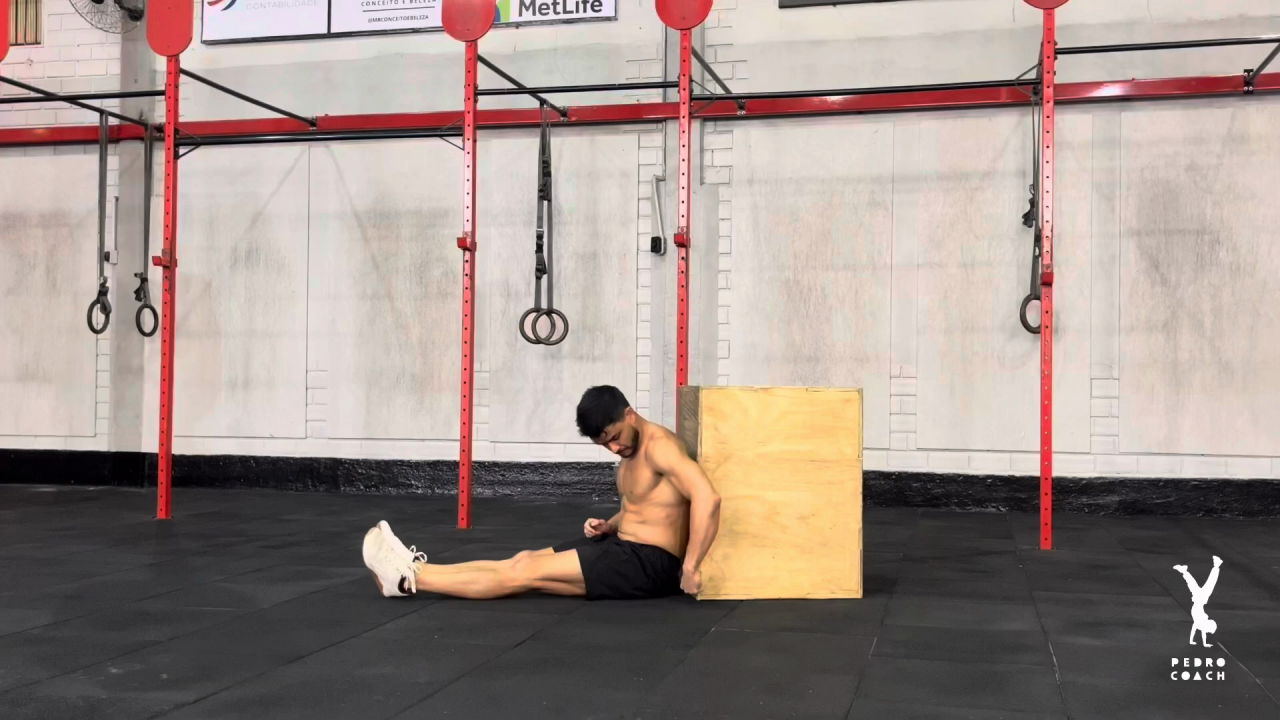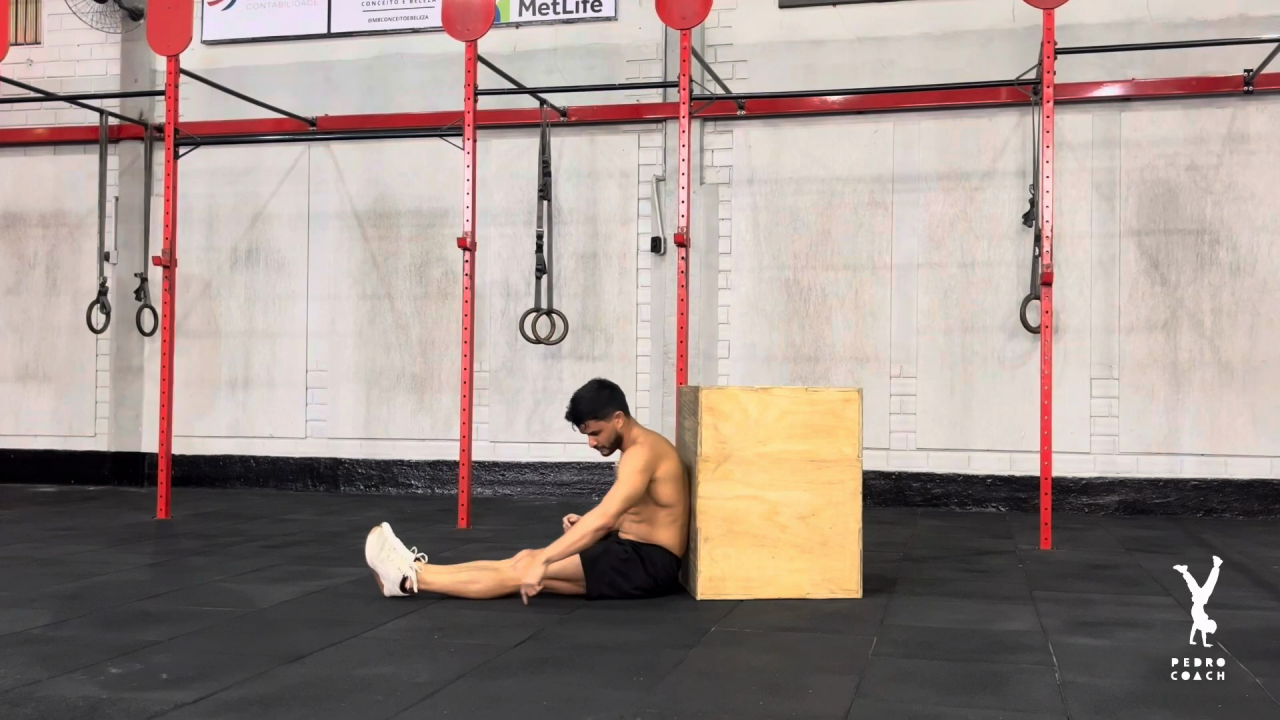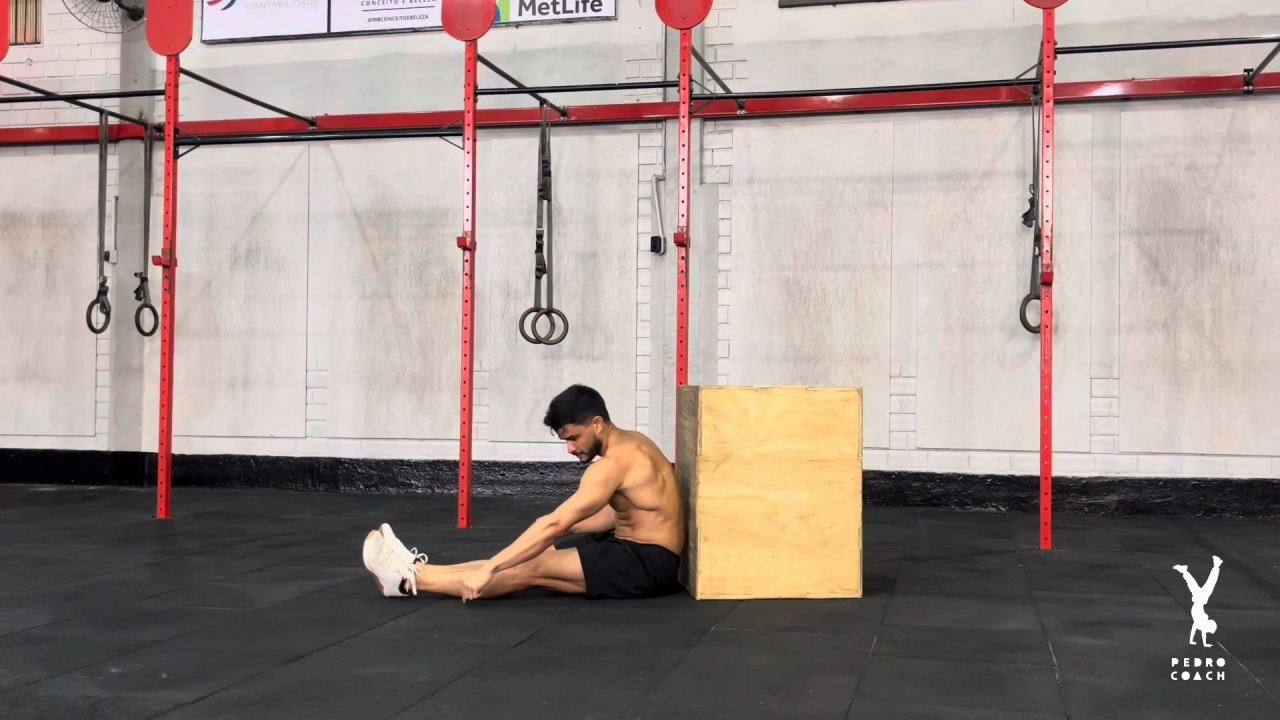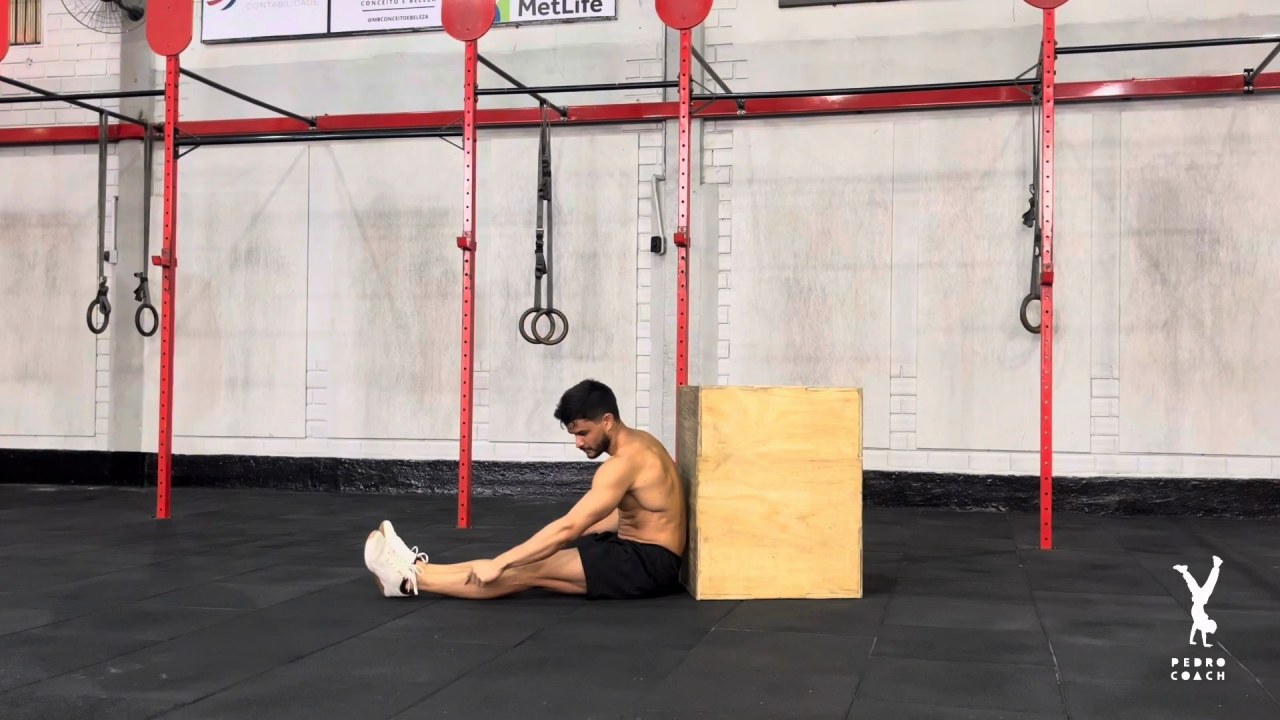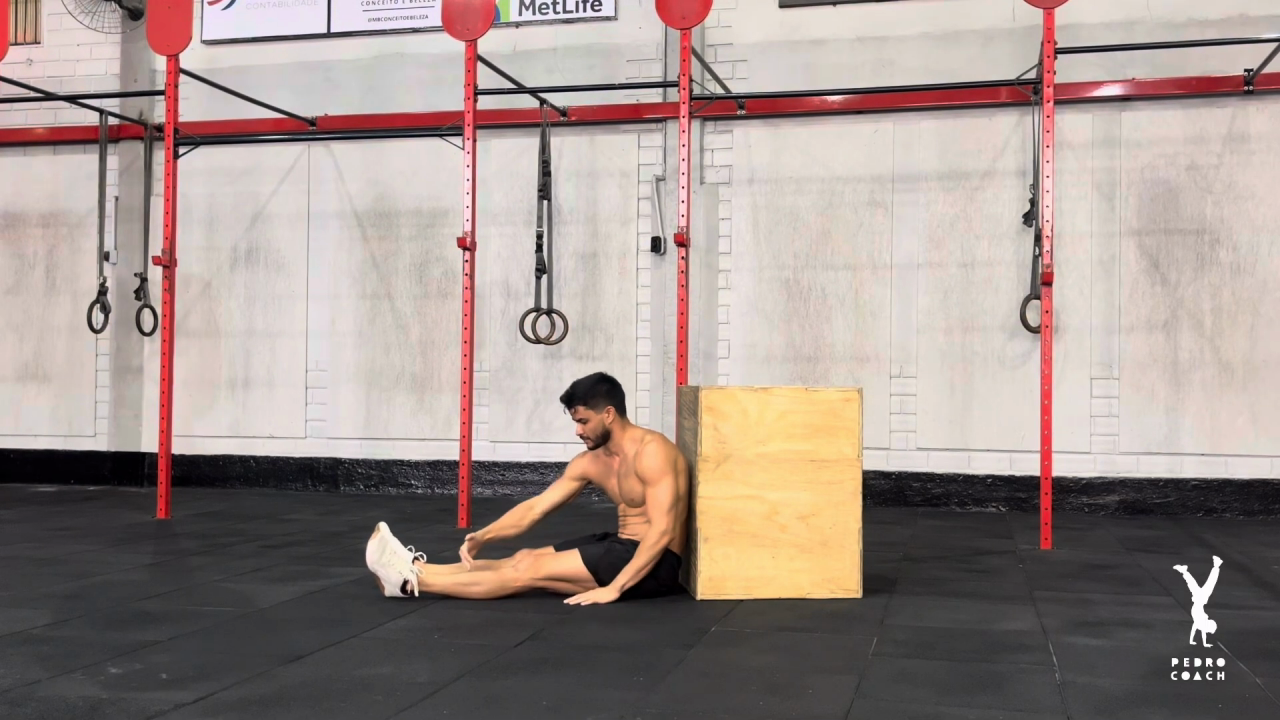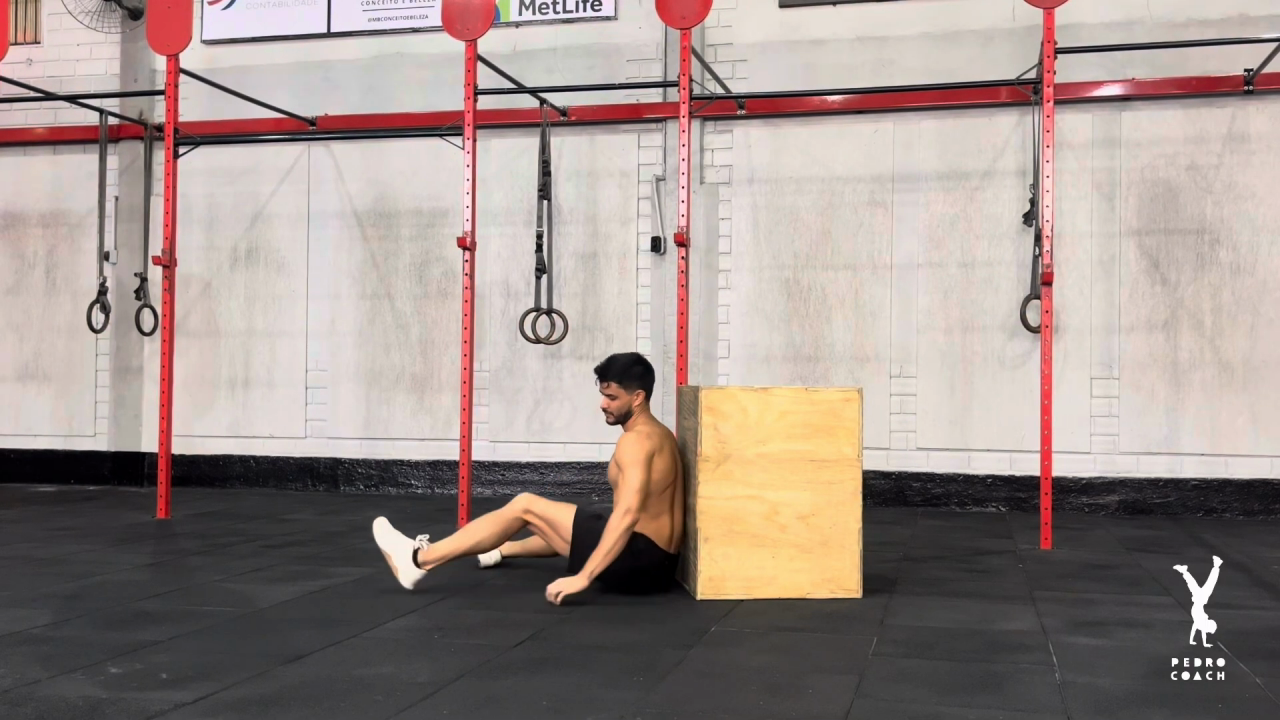
dt=0.7s
person 1, frame 1
left shoulder: (660, 445)
right shoulder: (631, 447)
left elbow: (707, 499)
left wrist: (690, 568)
right wrist: (608, 525)
left hip: (648, 564)
right hip: (626, 547)
left knee: (528, 572)
right knee: (525, 559)
left ankle: (409, 578)
right ankle: (415, 570)
person 1, frame 2
left shoulder: (643, 452)
right shoulder: (639, 447)
left elbow: (603, 519)
left wrist: (542, 563)
right wrist: (585, 524)
left hip: (650, 564)
right hip: (634, 550)
left knee: (530, 566)
right knee: (527, 558)
left ankle: (410, 578)
right ankle: (416, 569)
person 1, frame 3
left shoulder: (615, 462)
right shoulder: (629, 444)
left elbow: (553, 524)
left wrist: (488, 570)
right wrist: (566, 527)
left hip: (649, 563)
right hip: (632, 547)
left knee: (532, 569)
right knee: (527, 557)
left ankle: (410, 578)
right ankle: (417, 568)
person 1, frame 4
left shoulder: (625, 461)
right shoulder: (635, 444)
left elbow: (568, 529)
left wrist: (500, 563)
left hip: (650, 564)
right hip: (632, 549)
left knee: (529, 571)
right knee: (522, 560)
left ankle: (409, 580)
right ankle: (417, 568)
person 1, frame 5
left shoulder: (652, 451)
right shoulder: (589, 462)
left elbow: (662, 531)
right elbow: (535, 507)
left wrist: (614, 588)
right wrist: (483, 537)
left hip: (652, 564)
right hip: (623, 547)
left knee: (530, 571)
right knee: (522, 559)
left ankle: (412, 582)
right ankle: (417, 568)
person 1, frame 6
left shoulder: (637, 440)
right shoulder: (660, 434)
left elbow: (628, 514)
left wrist: (584, 577)
left hip: (638, 561)
right hip: (660, 566)
left knee: (527, 505)
right knee: (577, 527)
left ankle: (419, 559)
right ankle: (503, 549)
